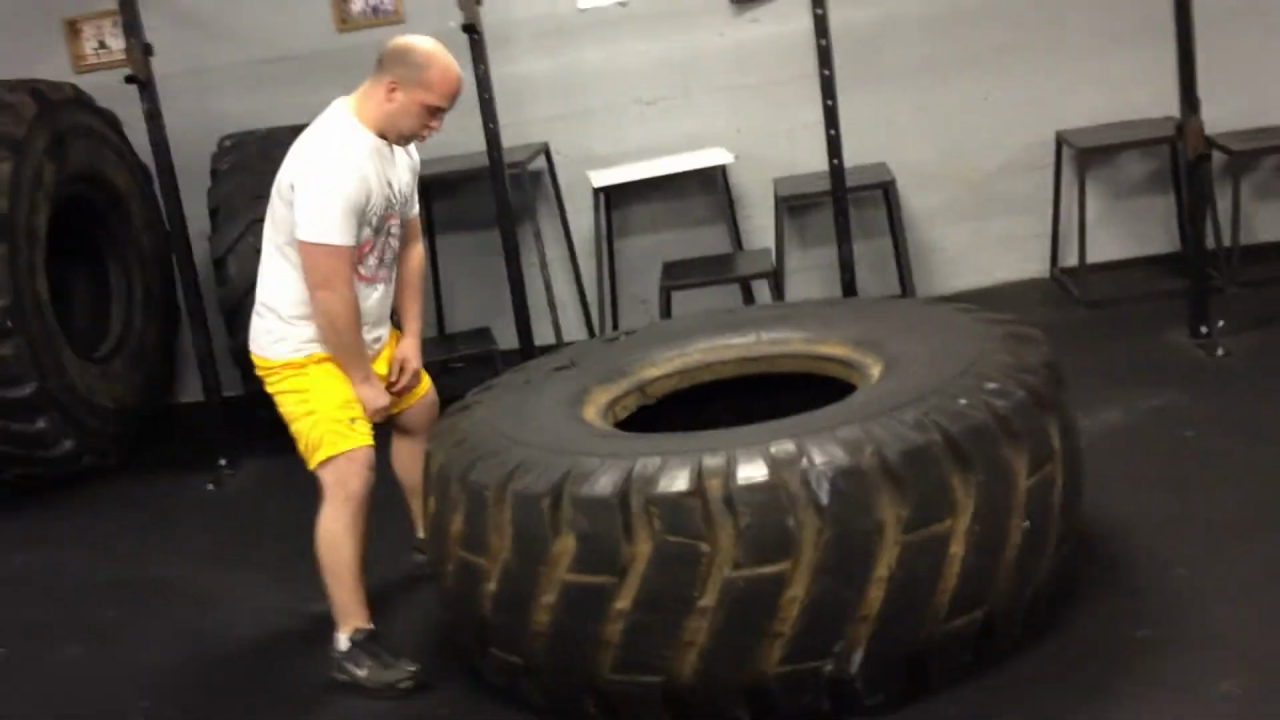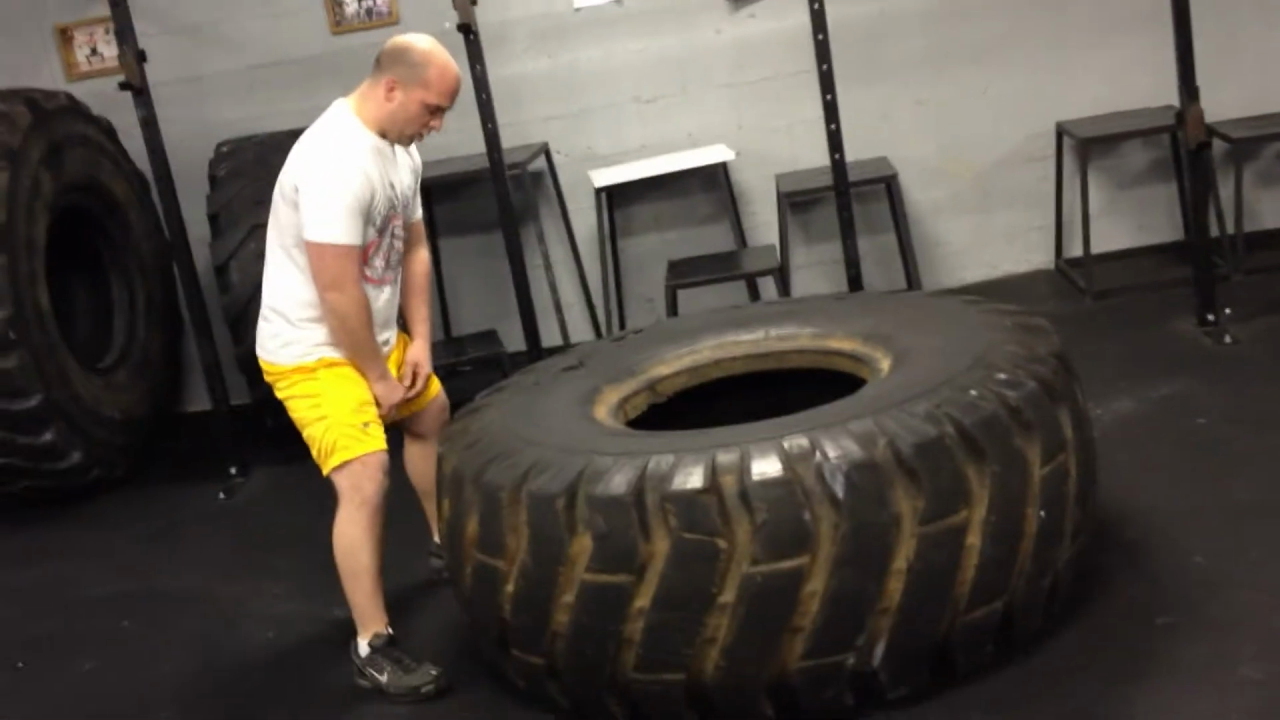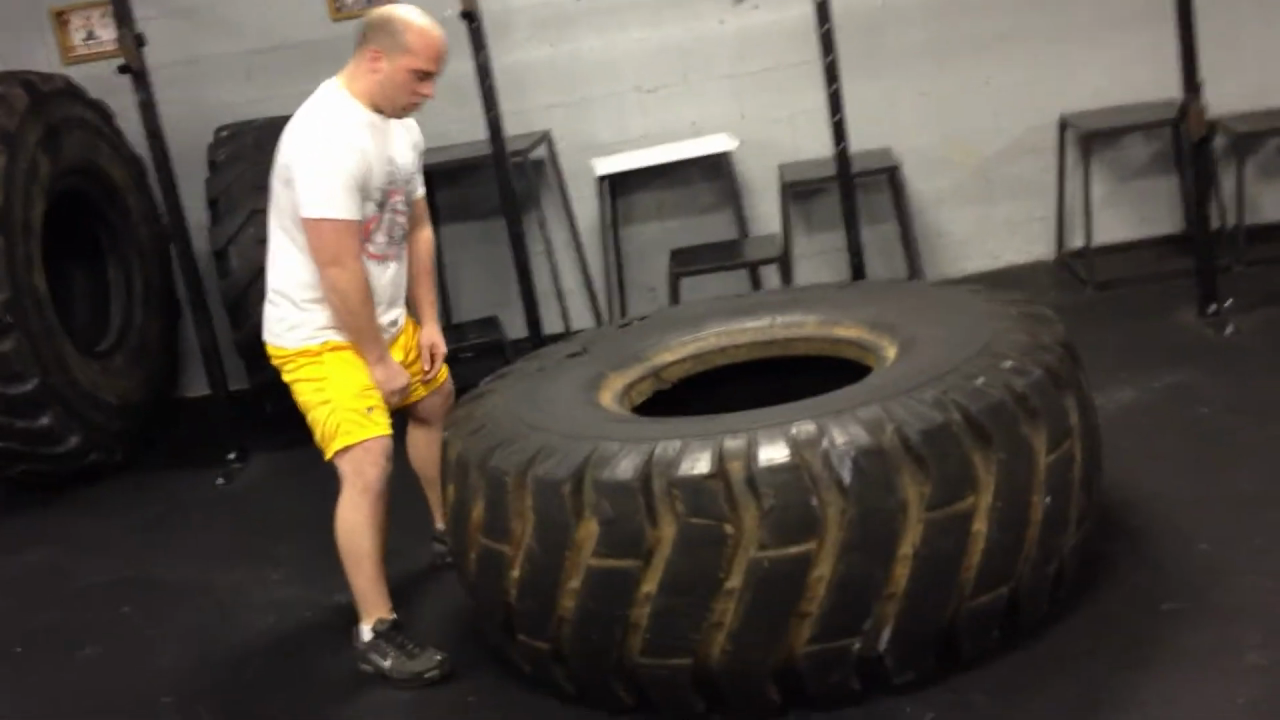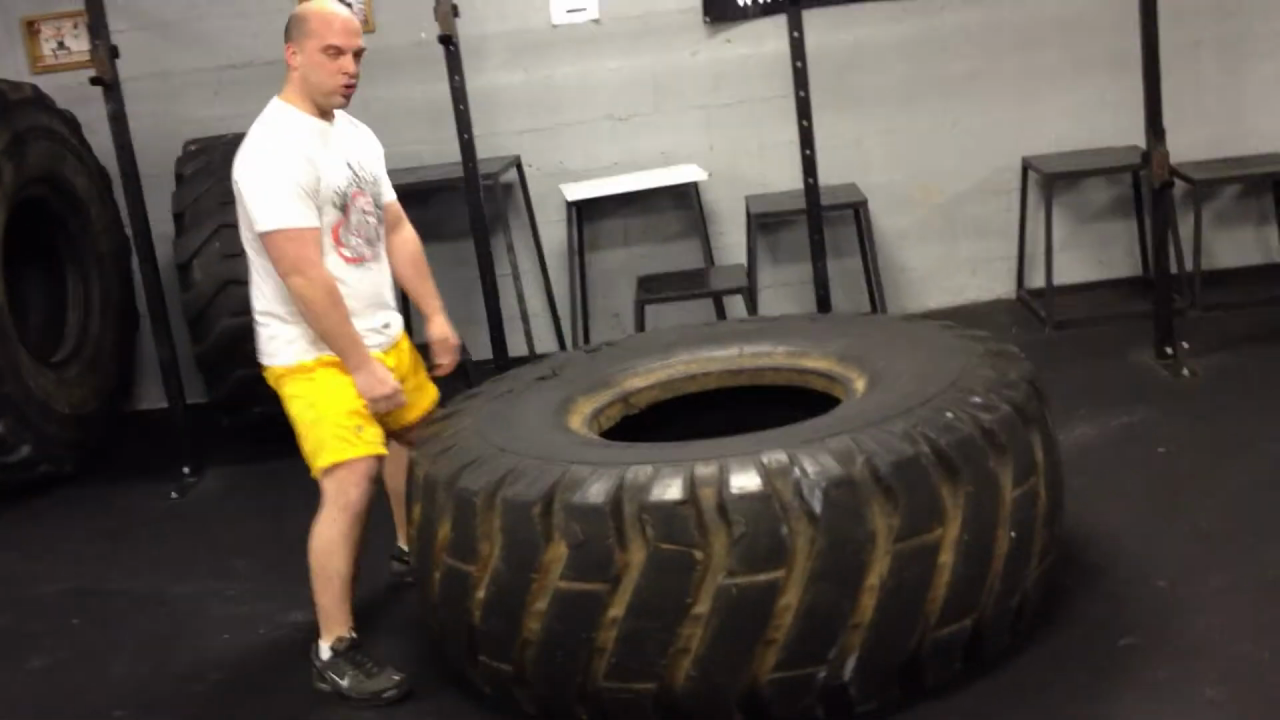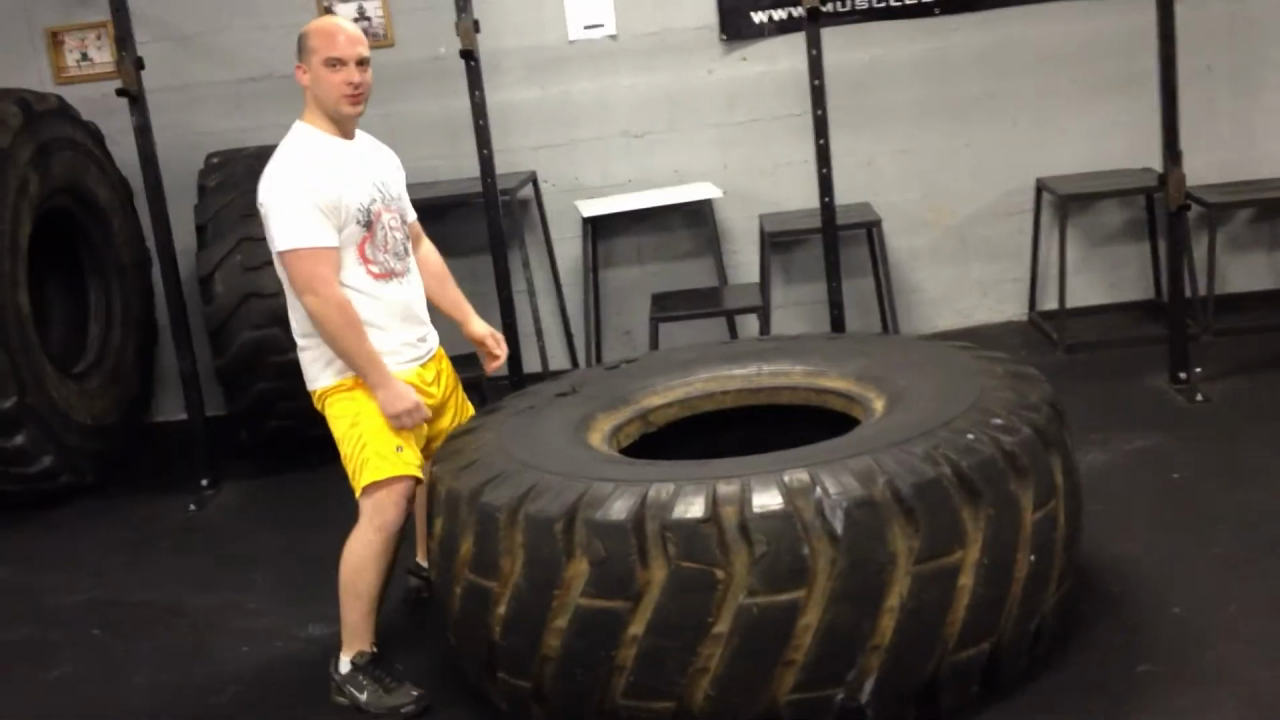
dt=0.2s
person 1, frame 1
left shoulder: (398, 146)
right shoulder: (333, 161)
left elbow: (409, 243)
right elbow: (329, 291)
left wrist: (410, 337)
right wrist: (361, 380)
left hip: (368, 331)
right hip: (302, 345)
left knee: (421, 413)
right knee: (350, 480)
left ankle: (433, 538)
right ankle: (353, 643)
person 1, frame 2
left shoulder: (400, 149)
right shoulder: (335, 161)
left elbow: (413, 247)
right elbow: (338, 291)
left wrist: (419, 340)
right wrist: (377, 377)
left hip: (374, 335)
right hip: (311, 349)
left knee: (432, 417)
right knee: (364, 484)
left ankle: (449, 543)
right ankle: (373, 648)
person 1, frame 3
left shoulder: (399, 128)
right shoulder: (329, 136)
left elbow: (416, 226)
right elbow: (339, 268)
left wrist: (427, 320)
right wrist: (378, 360)
left hip: (385, 321)
right hip: (321, 336)
left knee: (436, 407)
right knee: (368, 470)
left ankle: (450, 529)
right ankle: (375, 633)
person 1, frame 4
left shoulder: (357, 135)
right shoulder: (275, 149)
left elbow: (395, 229)
right elbow: (304, 276)
left wrist: (433, 317)
right wrist: (360, 368)
left hip: (381, 334)
right hip: (313, 354)
left knee: (415, 432)
right knee: (349, 489)
left ankle: (413, 550)
right ankle: (334, 651)
person 1, frame 5
left shoulder: (378, 153)
right shoulder: (296, 173)
left elbow: (417, 246)
right elbow: (319, 296)
left wrist: (470, 322)
right wrist: (381, 383)
left hip: (424, 353)
right hip: (358, 373)
right knee: (386, 507)
left ankle: (432, 566)
